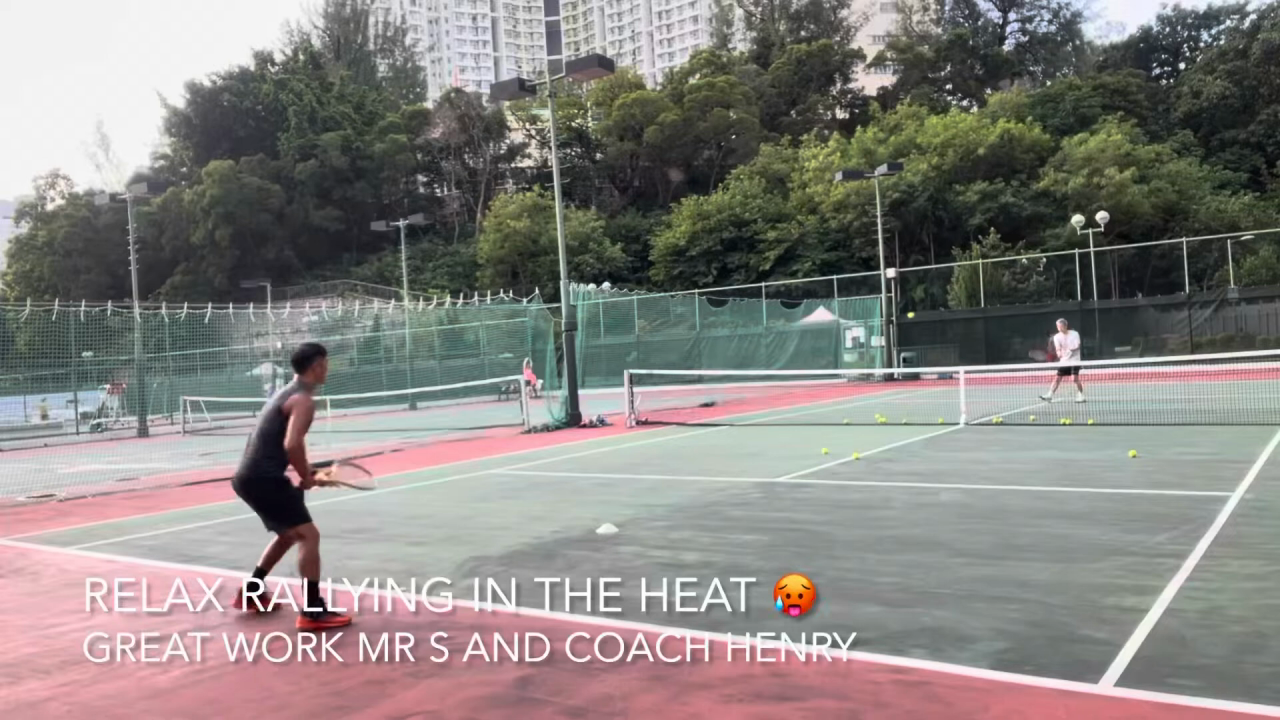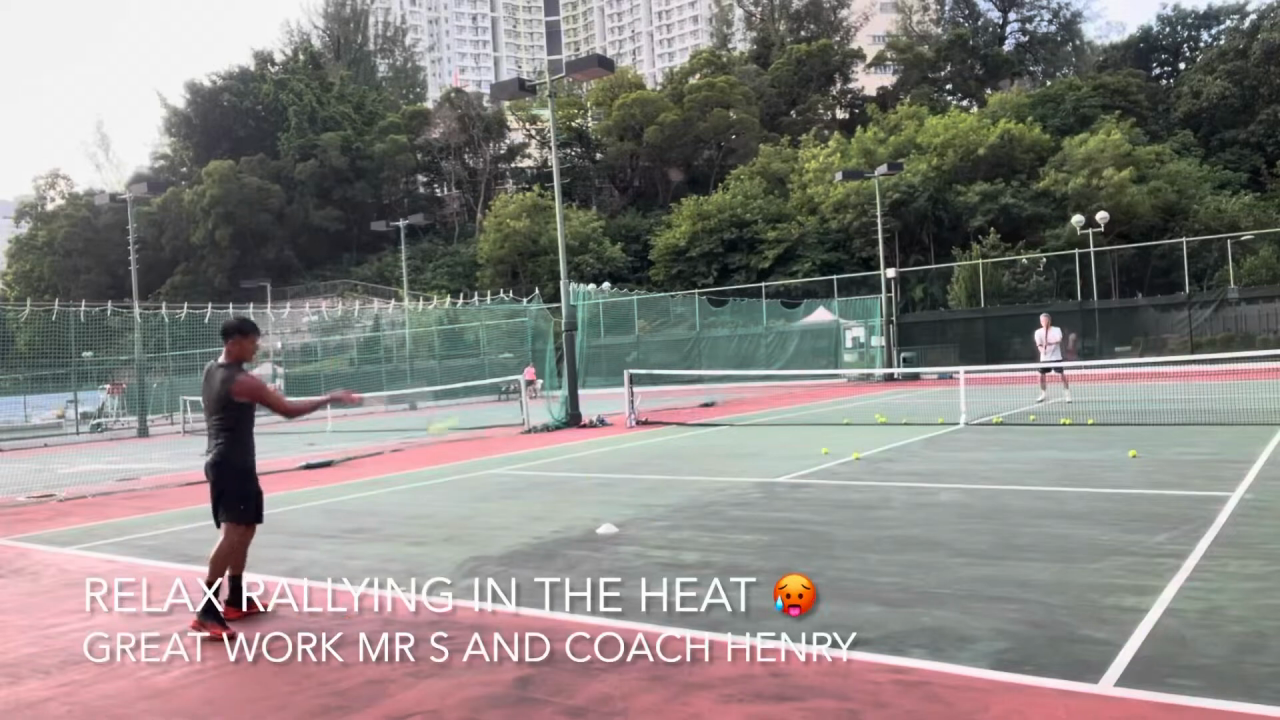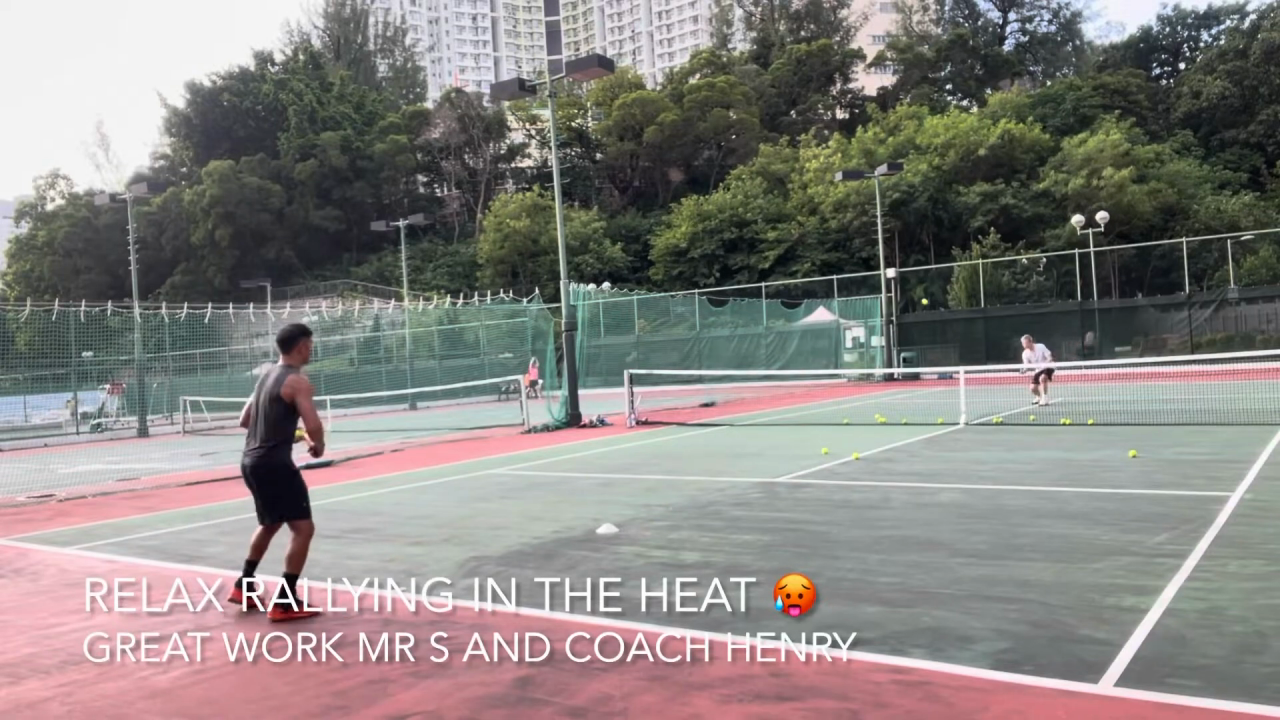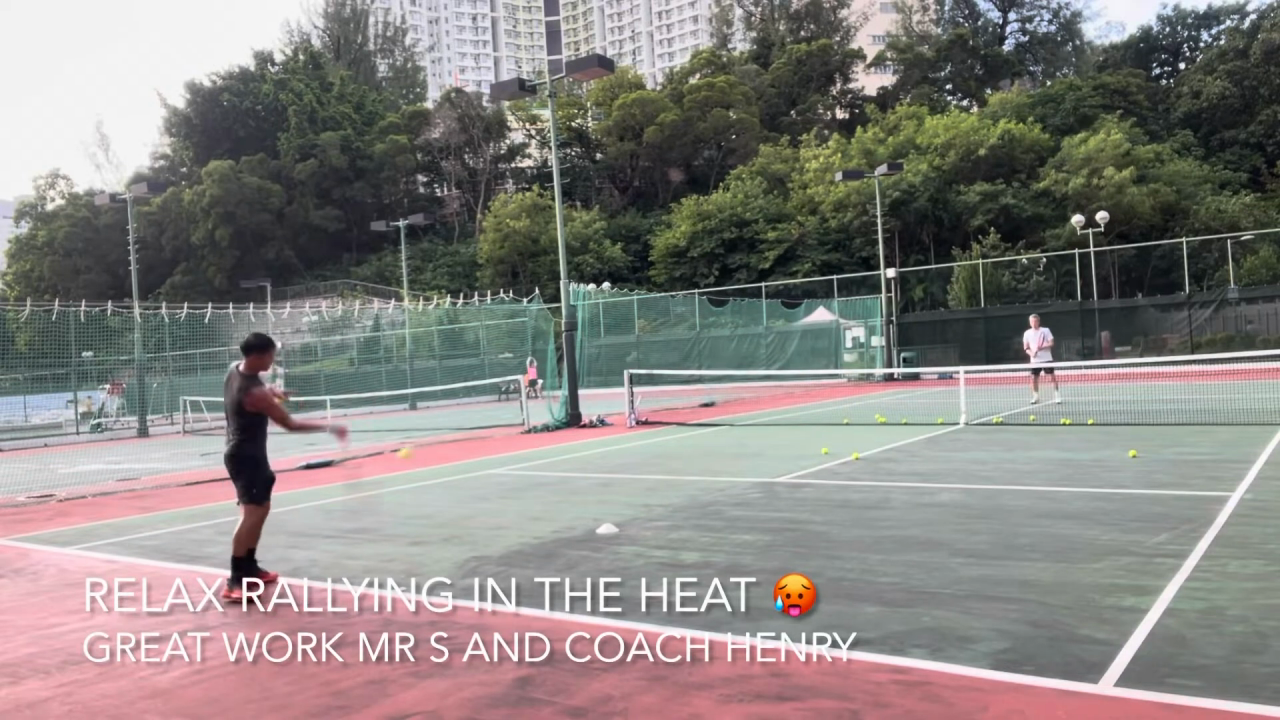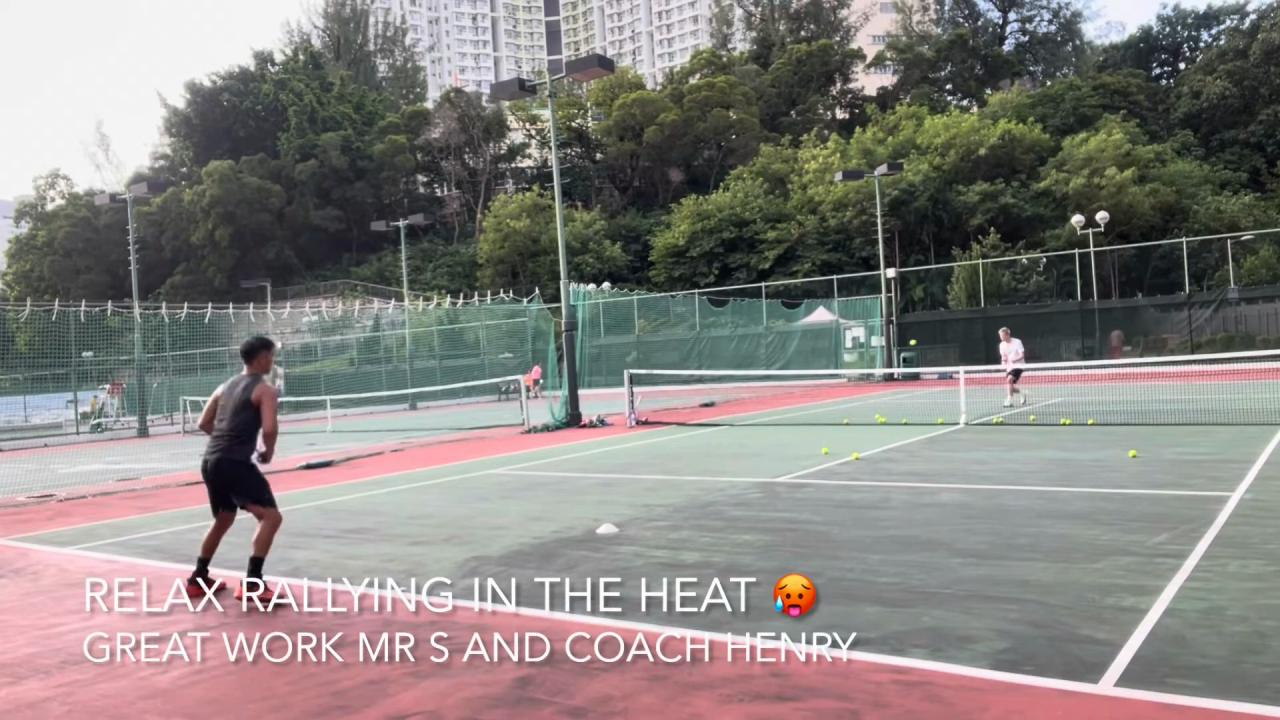
dt=1s
person 1, frame 1
left shoulder: (287, 394)
right shoulder: (303, 400)
right elbow: (292, 445)
left wrist: (303, 471)
right wrist: (306, 475)
left hip: (248, 477)
right hip: (263, 477)
left knee: (289, 532)
right knee: (308, 535)
left ankle: (250, 592)
right ankle: (312, 612)
person 1, frame 2
left shoulder: (212, 370)
right shoulder: (244, 381)
right elbow: (287, 409)
right wrist: (330, 398)
left hip: (221, 462)
right hip: (232, 465)
left knee: (241, 531)
right knee: (234, 534)
left ankle: (236, 600)
right ankle: (207, 612)
person 1, frame 3
left shoulder: (266, 377)
right shoulder: (297, 382)
left elbow: (245, 420)
right elbow: (313, 426)
right wrist: (318, 444)
left hip: (251, 462)
right hip: (274, 465)
left knee: (270, 523)
right knee: (303, 528)
left ankle: (243, 585)
right ankle: (284, 601)
person 1, frame 4
left shoulder: (236, 369)
right shoulder: (256, 394)
right elbow: (290, 424)
left wrist: (271, 391)
right wrist: (328, 427)
left hip: (240, 453)
right hip: (246, 456)
left knee: (258, 510)
right knee: (252, 513)
left ankle: (248, 566)
right ankle: (236, 581)
person 1, frame 5
left shoulder: (226, 387)
right shoulder: (265, 389)
left elbow: (203, 424)
right elbow: (269, 428)
right wrist: (268, 452)
left hip: (211, 461)
right hip: (234, 463)
left knee: (224, 519)
right knee: (271, 517)
left ankle: (198, 578)
right ankle: (253, 581)
